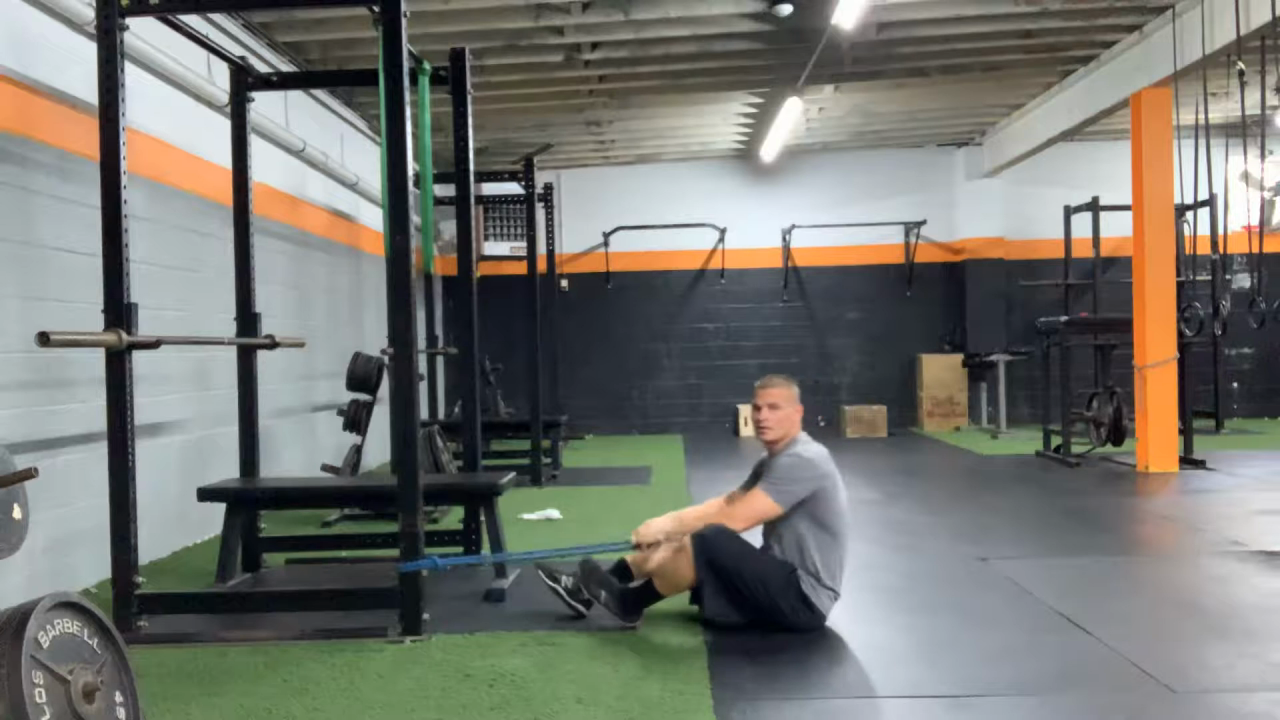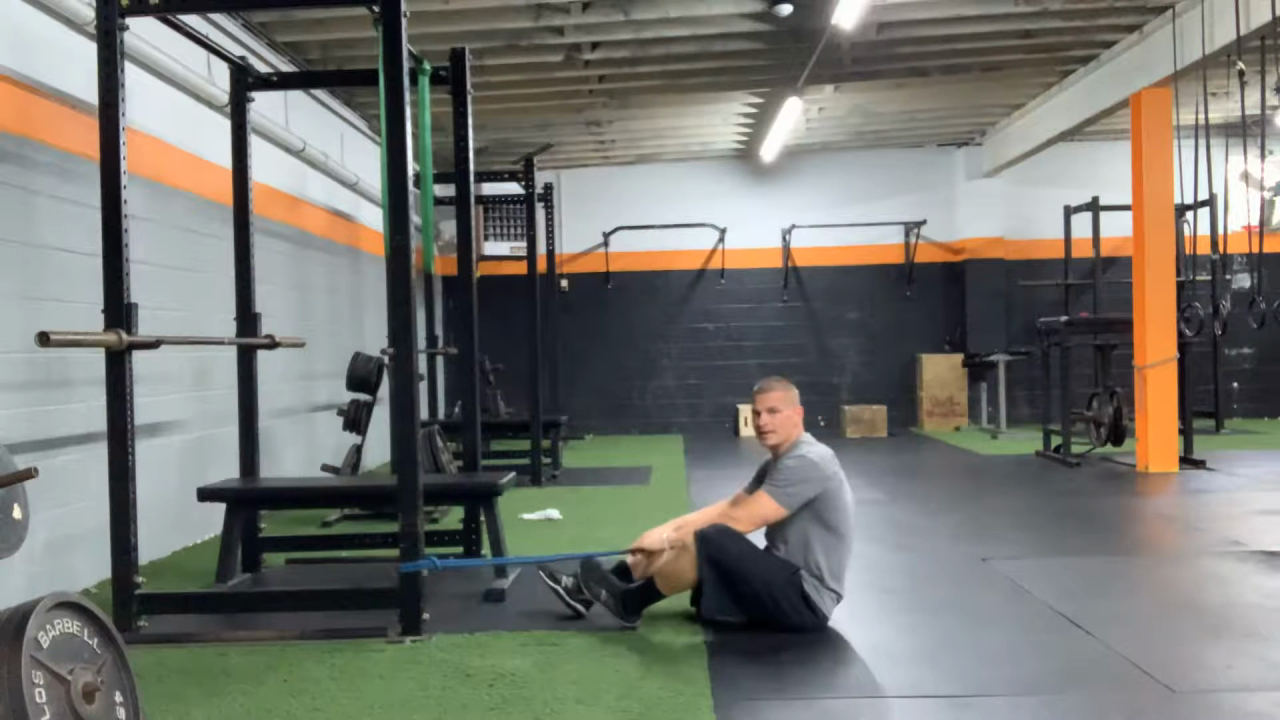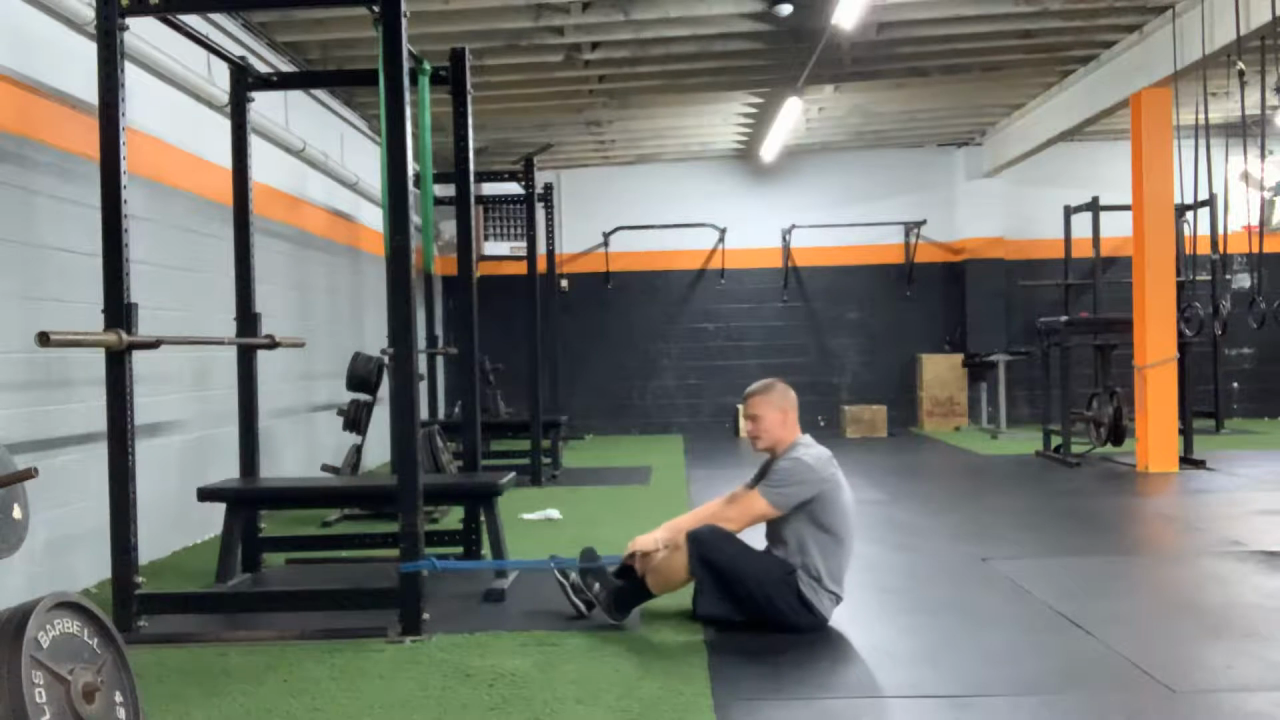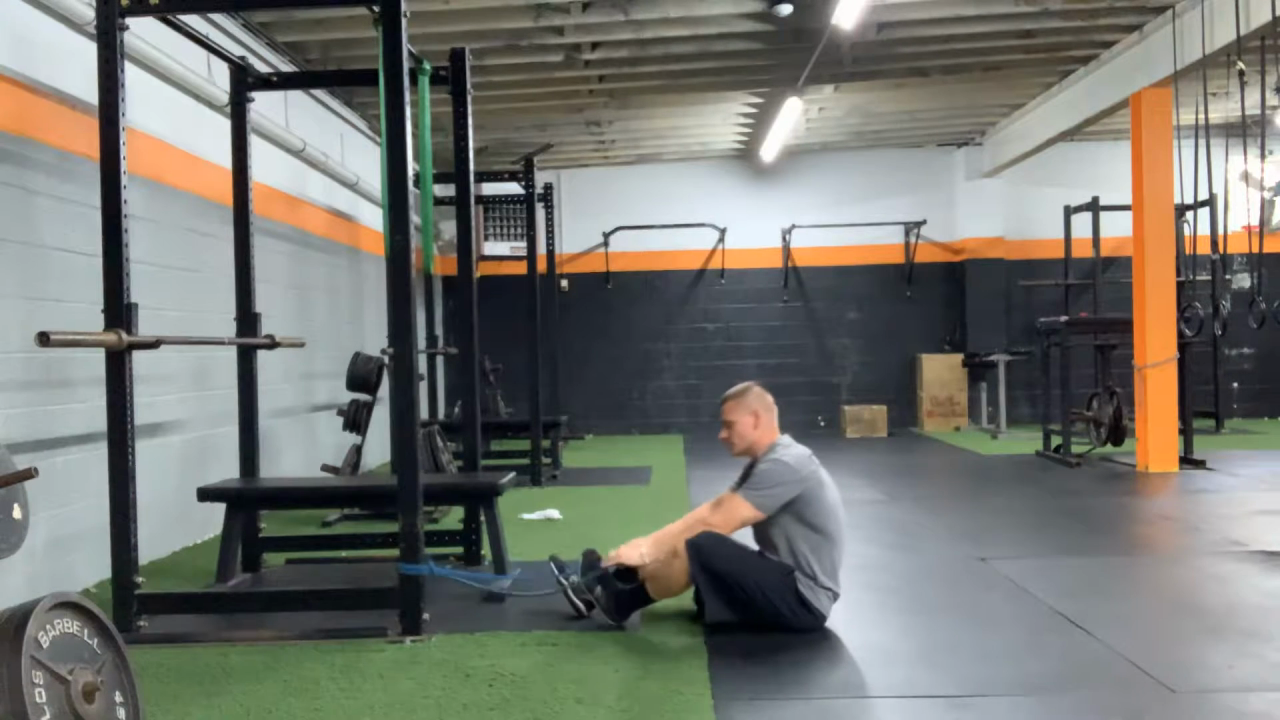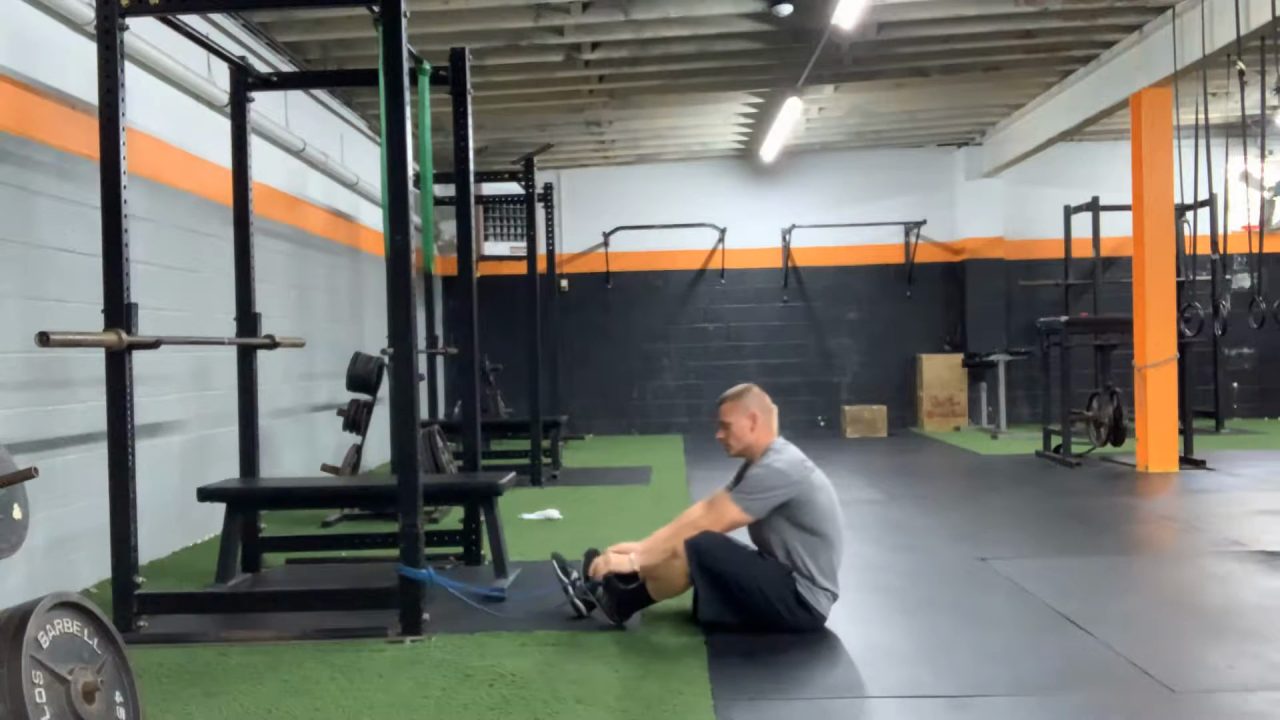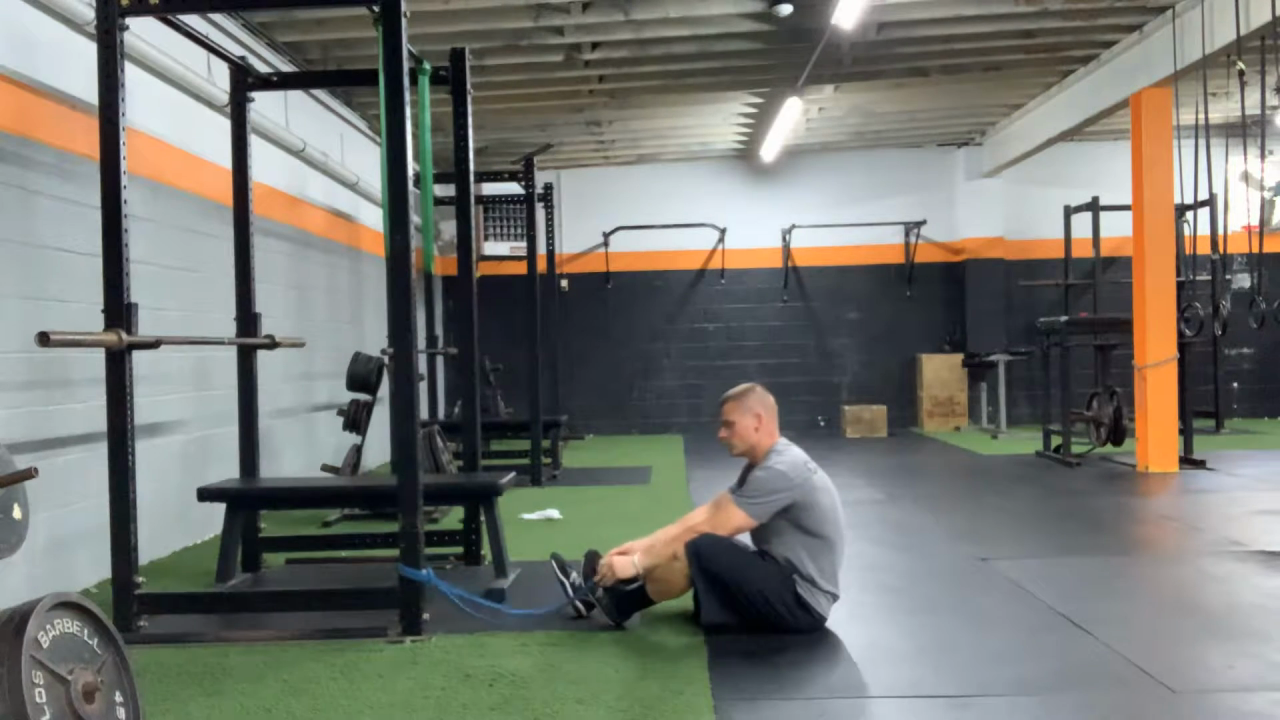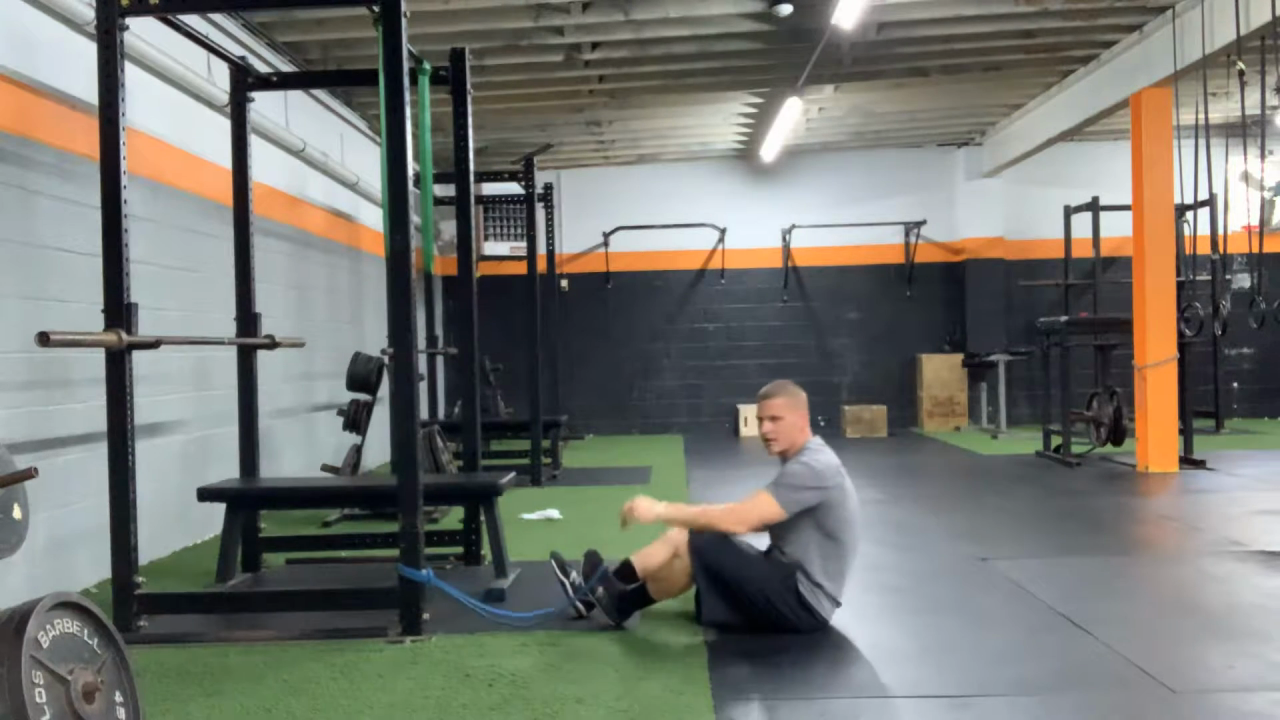
dt=0.4s
person 1, frame 1
left shoulder: (802, 461)
right shoulder: (774, 460)
left elbow: (736, 519)
right elbow: (726, 504)
left wrist: (665, 529)
right wrist: (668, 522)
left hip: (804, 600)
right hip: (783, 579)
left knee: (706, 542)
right knee: (679, 540)
left ankle: (628, 603)
right ankle: (588, 590)
person 1, frame 2
left shoulder: (808, 463)
right shoulder: (778, 462)
left elbow: (740, 521)
right elbow: (729, 507)
left wrist: (667, 539)
right wrist: (668, 530)
left hip: (806, 600)
right hip: (785, 580)
left knee: (707, 540)
right knee: (682, 541)
left ankle: (628, 603)
right ankle: (585, 590)
person 1, frame 3
left shoulder: (804, 465)
right shoulder: (783, 461)
left elbow: (732, 519)
right elbow: (726, 503)
left wrist: (661, 538)
right wrist: (663, 533)
left hip: (805, 601)
right hip: (789, 580)
left knee: (701, 542)
right knee: (684, 540)
left ankle: (618, 600)
right ankle: (599, 589)
person 1, frame 4
left shoulder: (785, 465)
right shoulder: (767, 462)
left elbow: (716, 523)
right elbow: (712, 509)
left wrist: (644, 554)
right wrist: (650, 543)
left hip: (803, 601)
right hip: (785, 579)
left knee: (698, 547)
right knee: (682, 544)
left ankle: (619, 603)
right ankle: (598, 589)
person 1, frame 5
left shoulder: (778, 469)
right shoulder: (764, 462)
left elbow: (705, 525)
right elbow: (705, 509)
left wrist: (634, 560)
right wrist: (643, 547)
left hip: (802, 602)
right hip: (785, 578)
left knee: (696, 547)
right knee: (683, 543)
left ankle: (619, 604)
right ankle: (598, 587)
person 1, frame 6
left shoulder: (780, 472)
right shoulder: (769, 463)
left elbow: (709, 529)
right elbow: (712, 512)
left wrist: (637, 562)
right wrist: (645, 543)
left hip: (800, 602)
right hip: (783, 578)
left knee: (696, 550)
right knee: (683, 543)
left ankle: (619, 604)
right ankle: (599, 588)
person 1, frame 7
left shoulder: (808, 468)
right shoulder: (805, 460)
left elbow: (740, 520)
left wrist: (660, 511)
right wrist: (708, 511)
left hip: (801, 603)
right hip: (790, 583)
left knee: (697, 547)
right knee: (684, 536)
left ankle: (620, 604)
right ankle: (597, 588)
